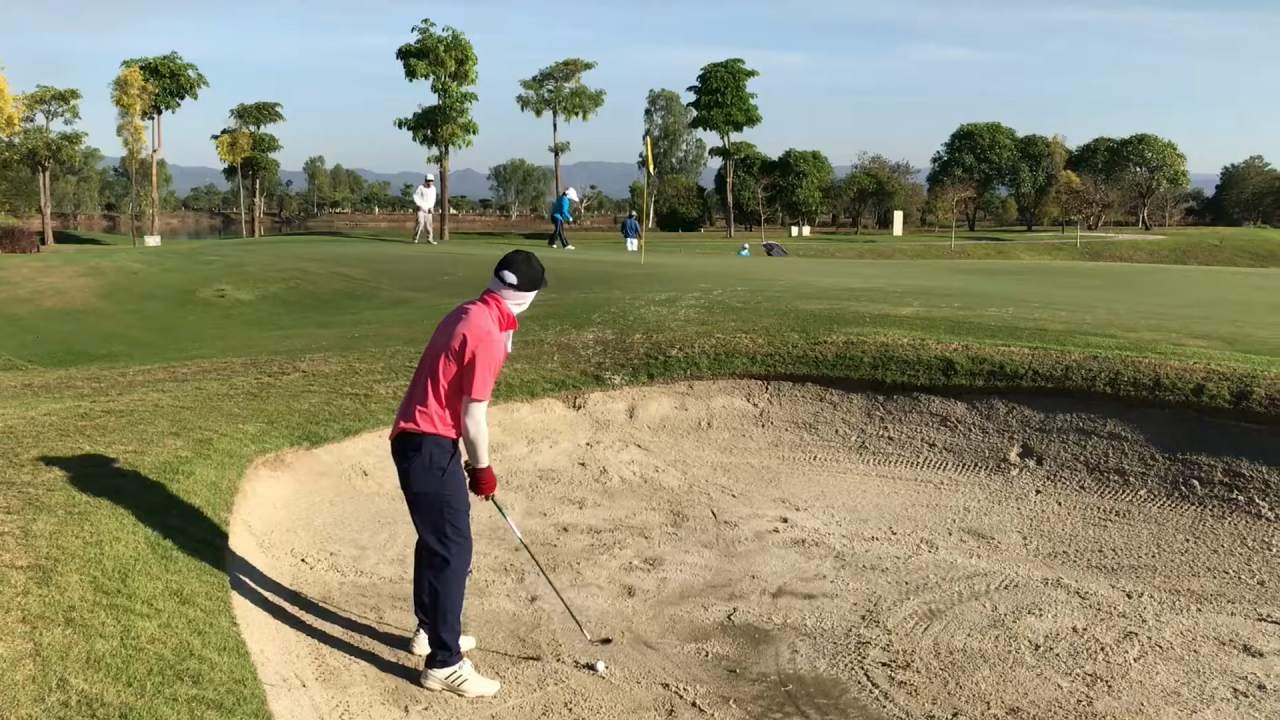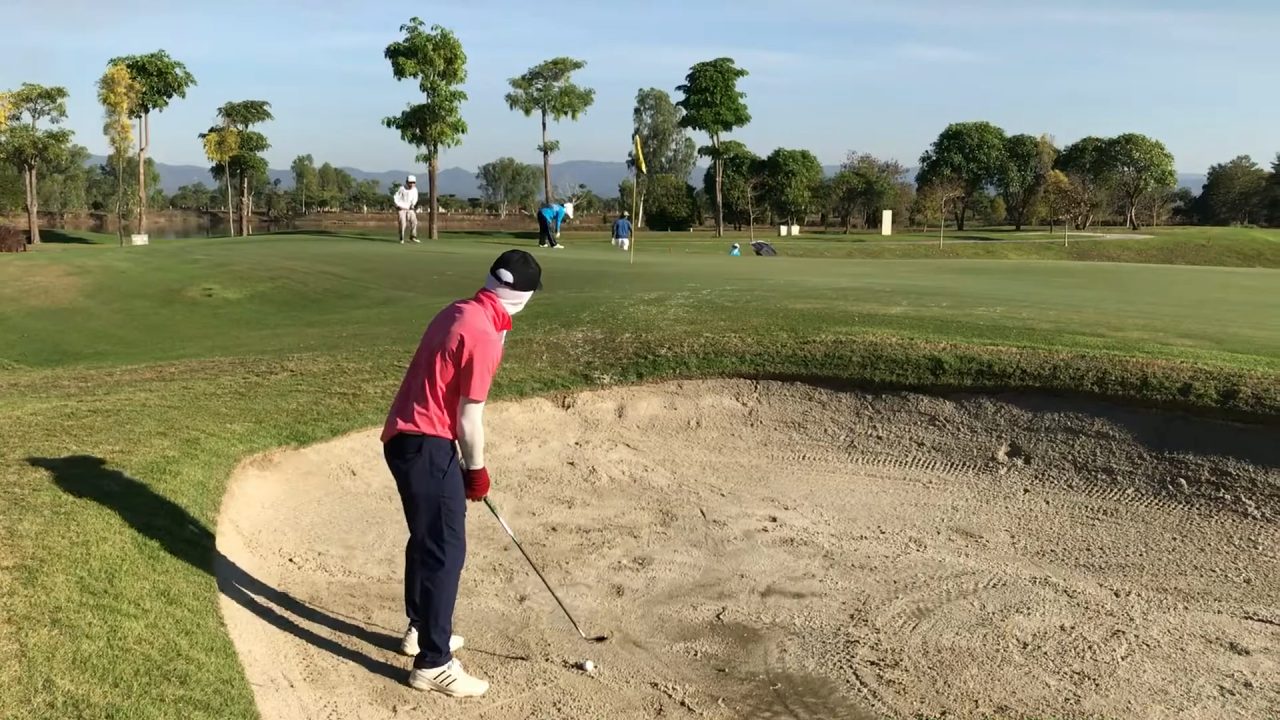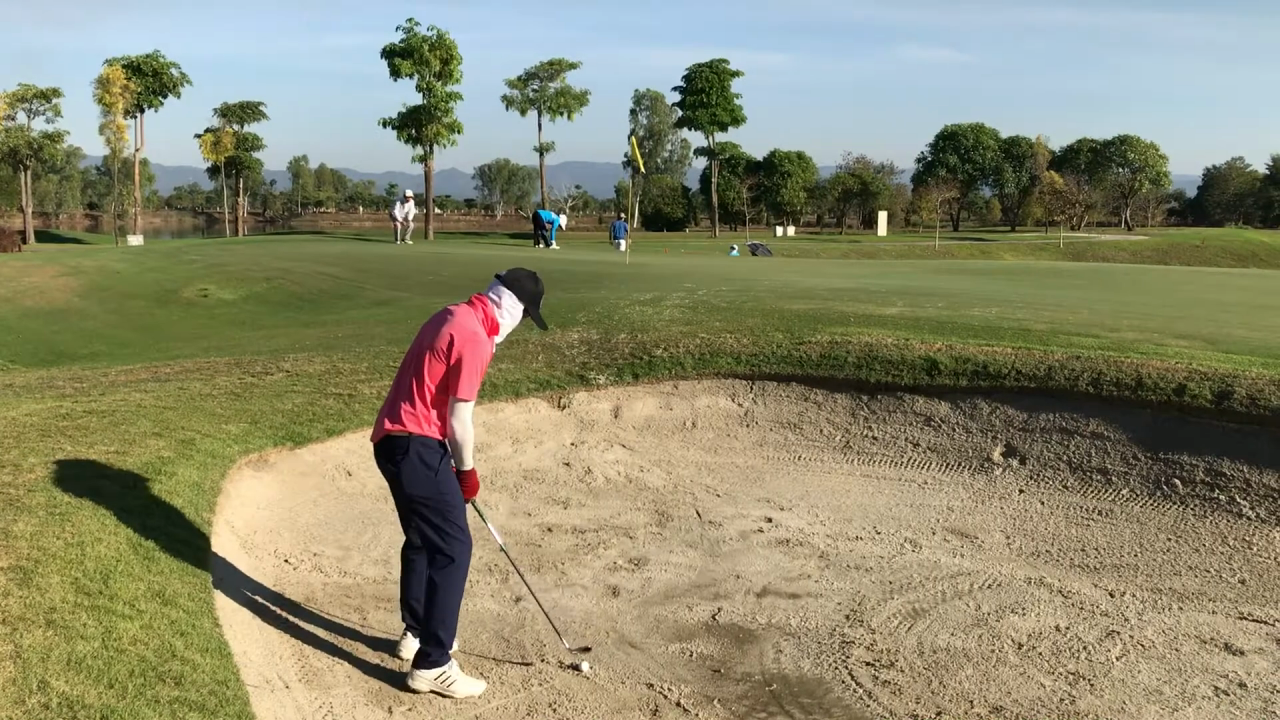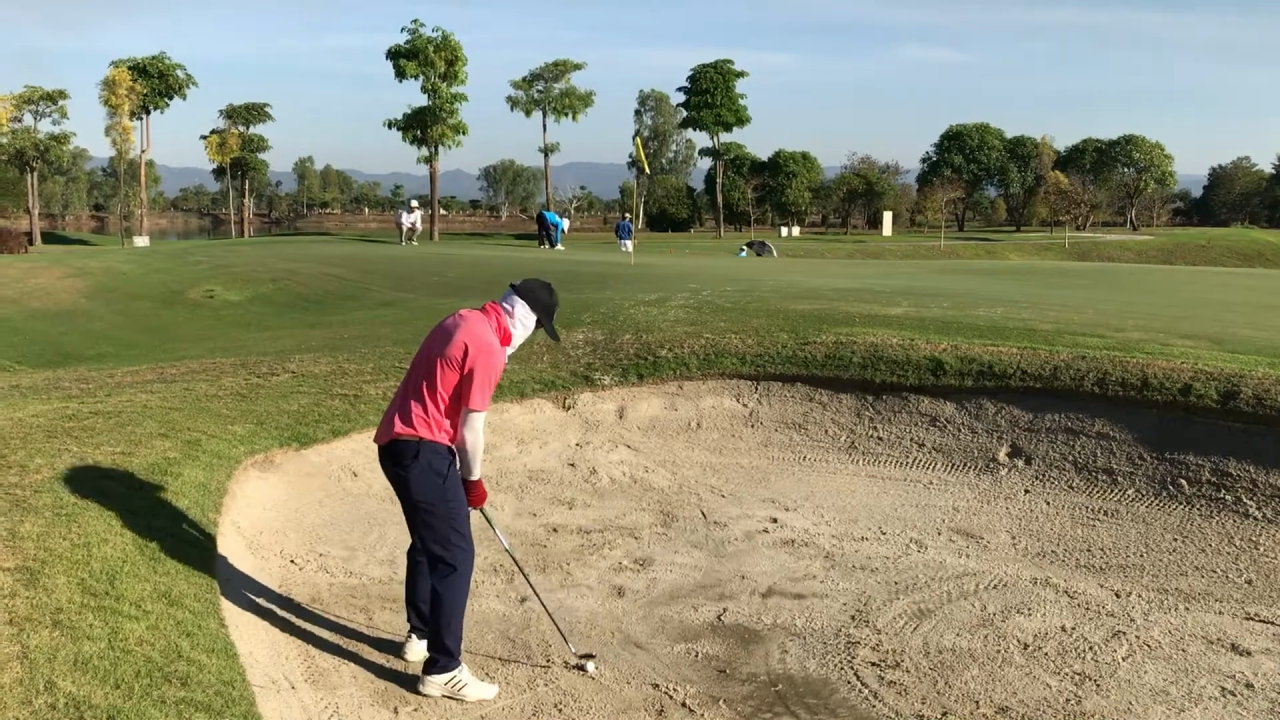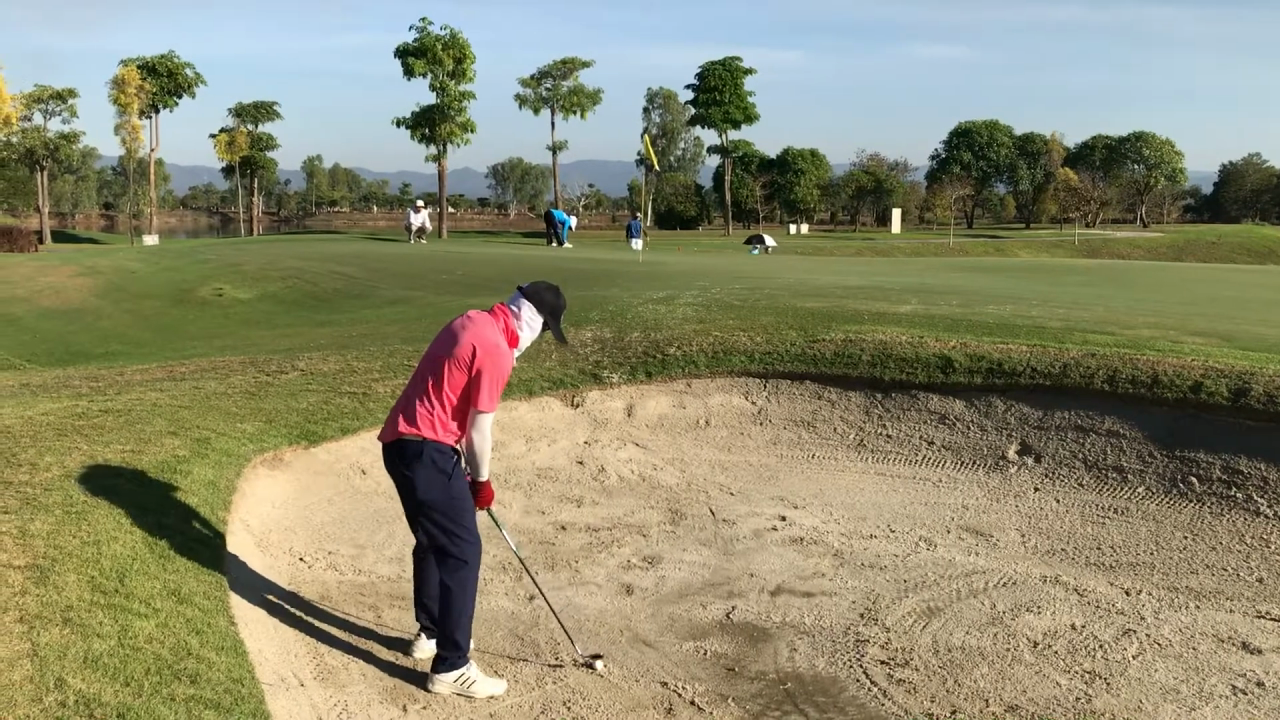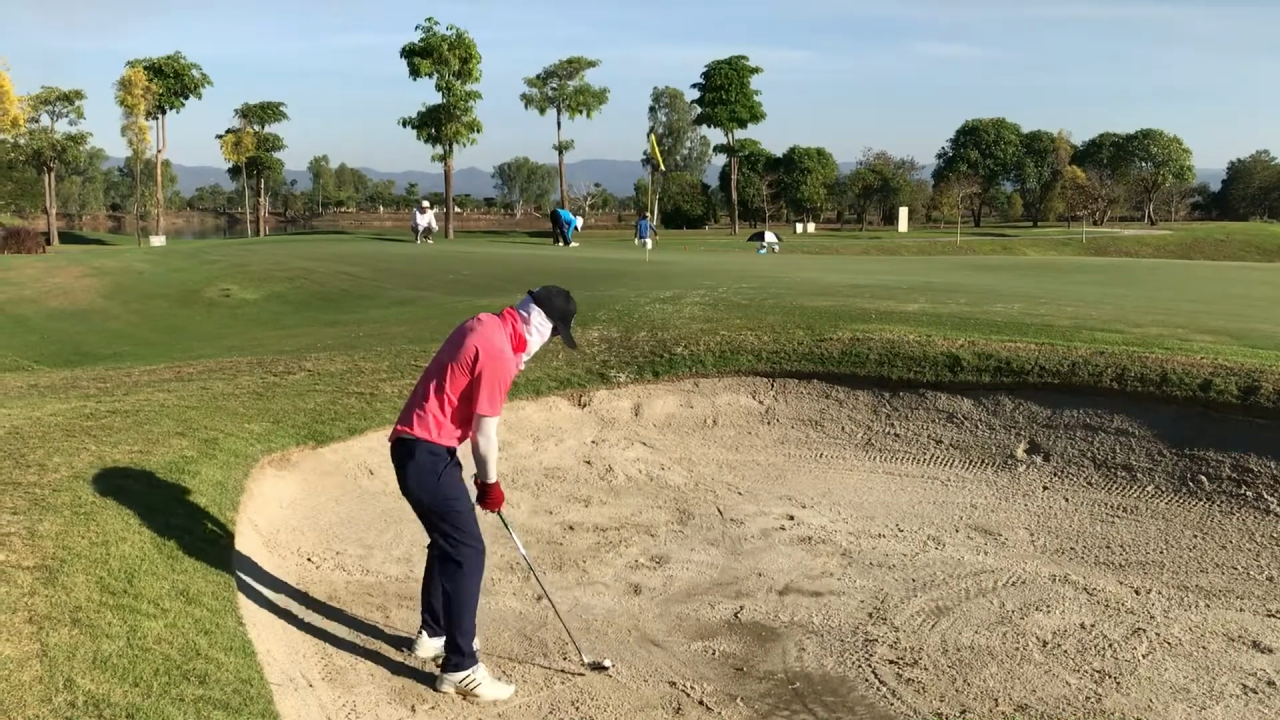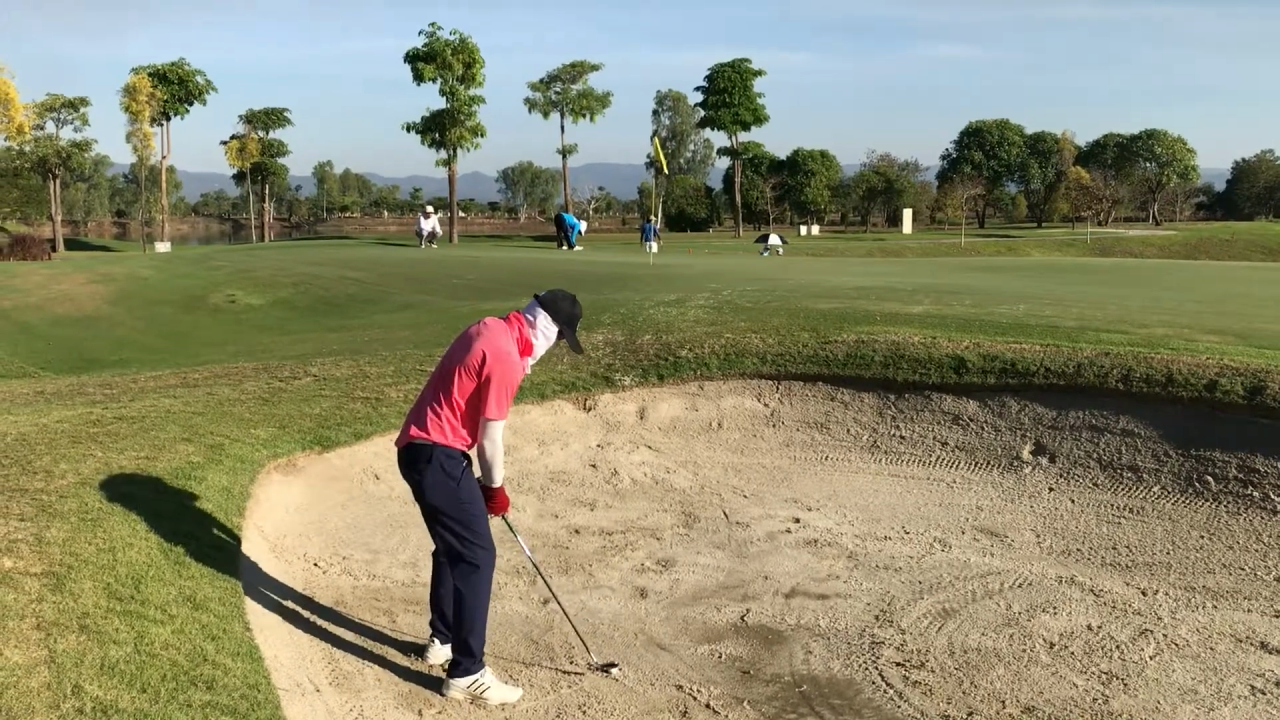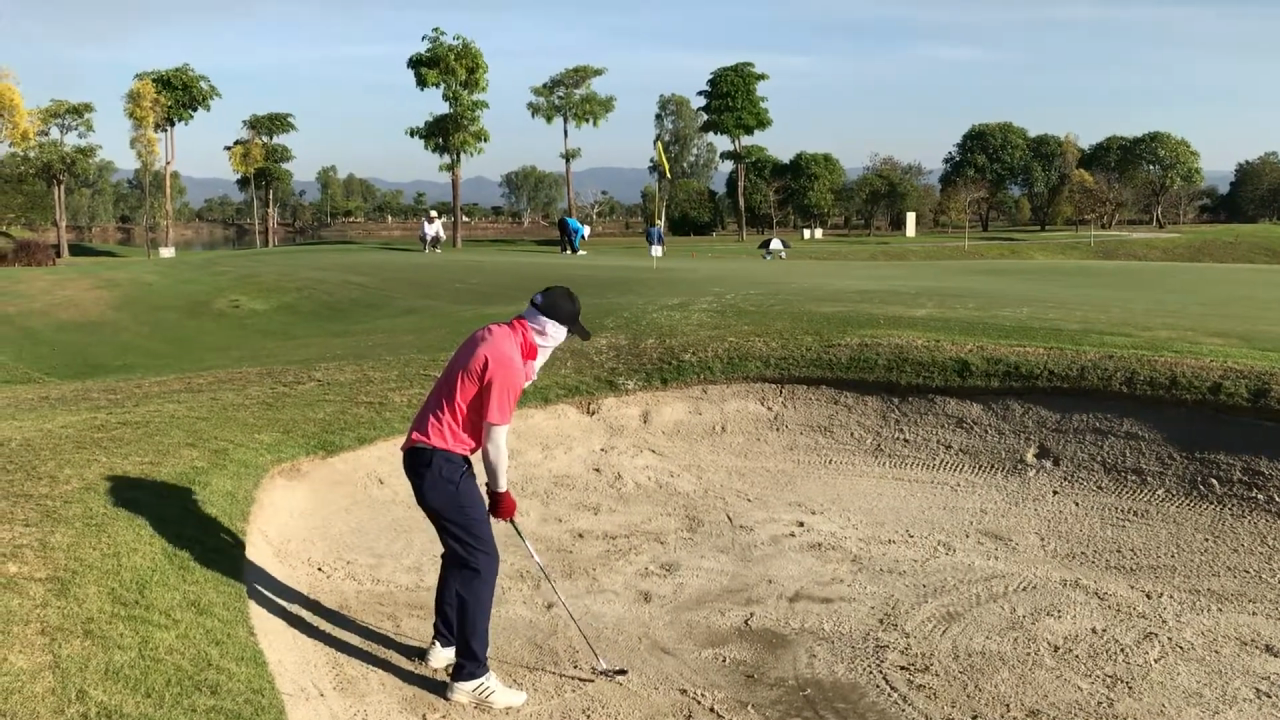
dt=0.4s
person 1, frame 1
left shoulder: (467, 314)
right shoulder: (488, 337)
right elbow: (472, 417)
left wrist: (474, 463)
right wrist: (483, 468)
left hip: (414, 438)
right hip: (430, 446)
left knee: (436, 539)
right knee: (453, 551)
left ankle: (430, 630)
right ankle: (444, 664)
person 1, frame 2
left shoulder: (457, 312)
right shoulder: (485, 338)
right elbow: (468, 419)
left wrist: (467, 466)
right wrist: (477, 470)
left hip: (403, 437)
right hip: (427, 446)
left knee: (426, 539)
right knee: (445, 552)
left ankle: (421, 630)
right ankle: (432, 664)
person 1, frame 3
left shoulder: (452, 315)
right shoulder: (474, 337)
right elbow: (458, 418)
left wrist: (456, 466)
right wrist: (466, 471)
left hip: (393, 440)
right hip: (417, 447)
left knee: (422, 542)
right knee: (453, 549)
left ankle: (416, 633)
right ankle: (432, 664)
person 1, frame 4
left shoulder: (462, 320)
right shoulder: (488, 348)
right elbow: (469, 428)
left wrist: (463, 475)
right wrist: (473, 480)
left hip: (396, 443)
right hip: (423, 452)
left knee: (427, 545)
right knee: (455, 557)
left ankle: (421, 635)
right ankle: (442, 670)
person 1, frame 5
left shoulder: (471, 321)
right shoulder: (496, 351)
right elbow: (478, 429)
left wrist: (468, 472)
right wrist: (481, 481)
left hip: (400, 442)
right hip: (428, 452)
left knee: (433, 542)
right knee: (463, 552)
left ankle: (430, 634)
right ankle: (451, 668)
person 1, frame 6
left shoulder: (483, 324)
right shoulder: (499, 354)
right elbow: (483, 431)
right wrist: (490, 483)
left hip: (413, 445)
right hip: (427, 453)
left knee: (447, 541)
right knee: (467, 553)
left ankle: (433, 633)
right ankle: (459, 669)
person 1, frame 7
left shoulder: (489, 328)
right shoulder: (506, 358)
right elbow: (490, 435)
left wrist: (486, 482)
right wrist: (495, 488)
left hip: (417, 448)
right hip: (438, 456)
left knee: (452, 548)
right knee: (476, 557)
left ankle: (443, 640)
right ankle: (466, 674)
person 1, frame 8
left shoulder: (495, 334)
right shoulder: (508, 361)
right elbow: (494, 440)
right wrist: (501, 492)
left hip: (425, 453)
right hip: (442, 461)
left knee: (462, 552)
right knee: (480, 562)
left ankle: (445, 644)
right ankle: (469, 677)
